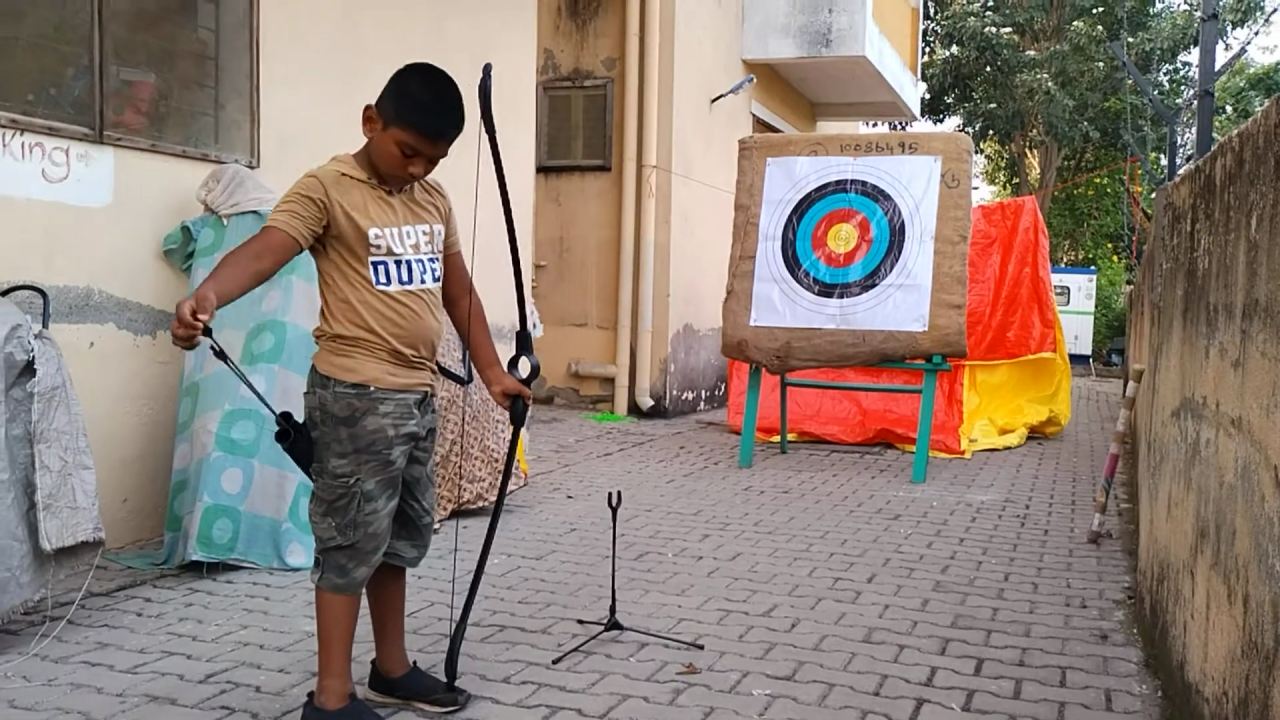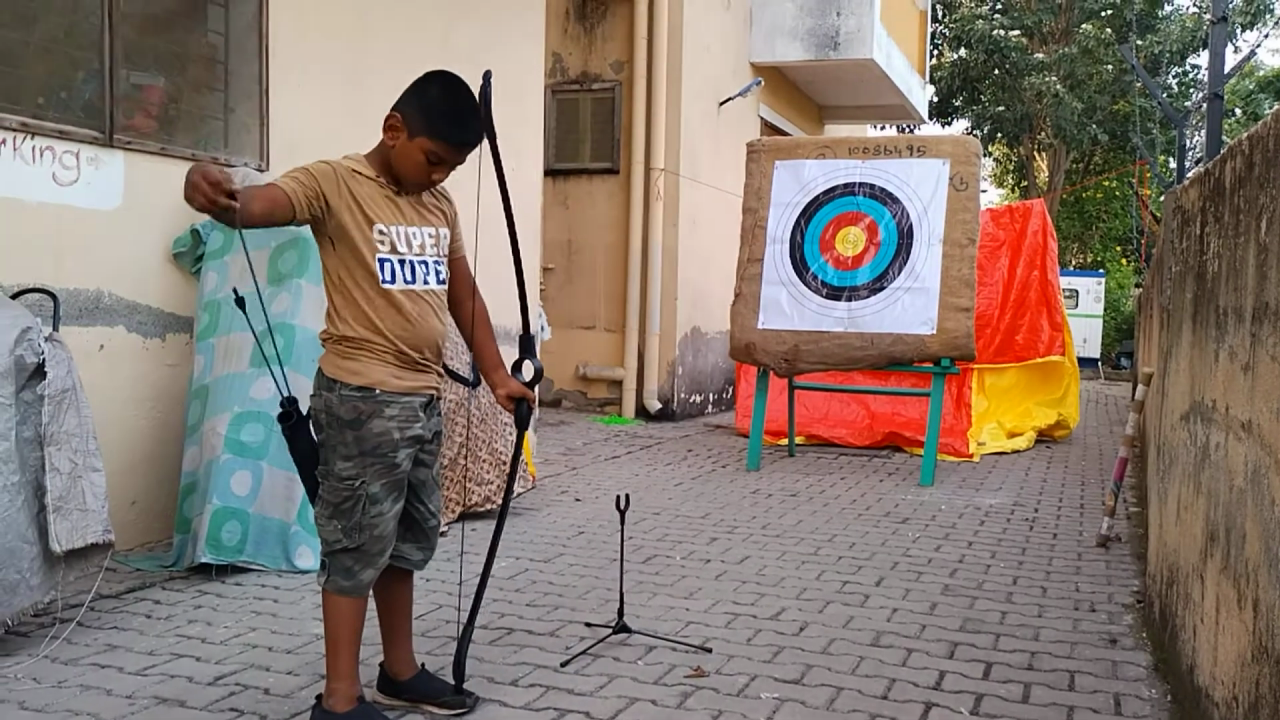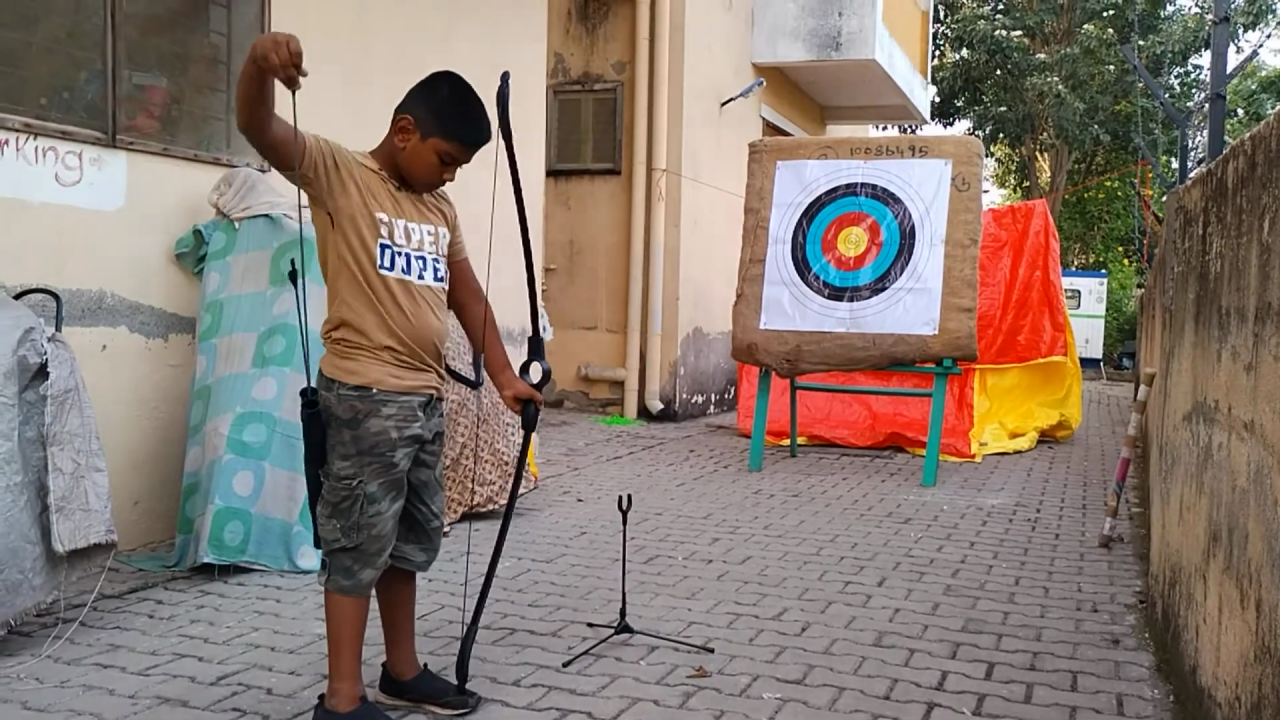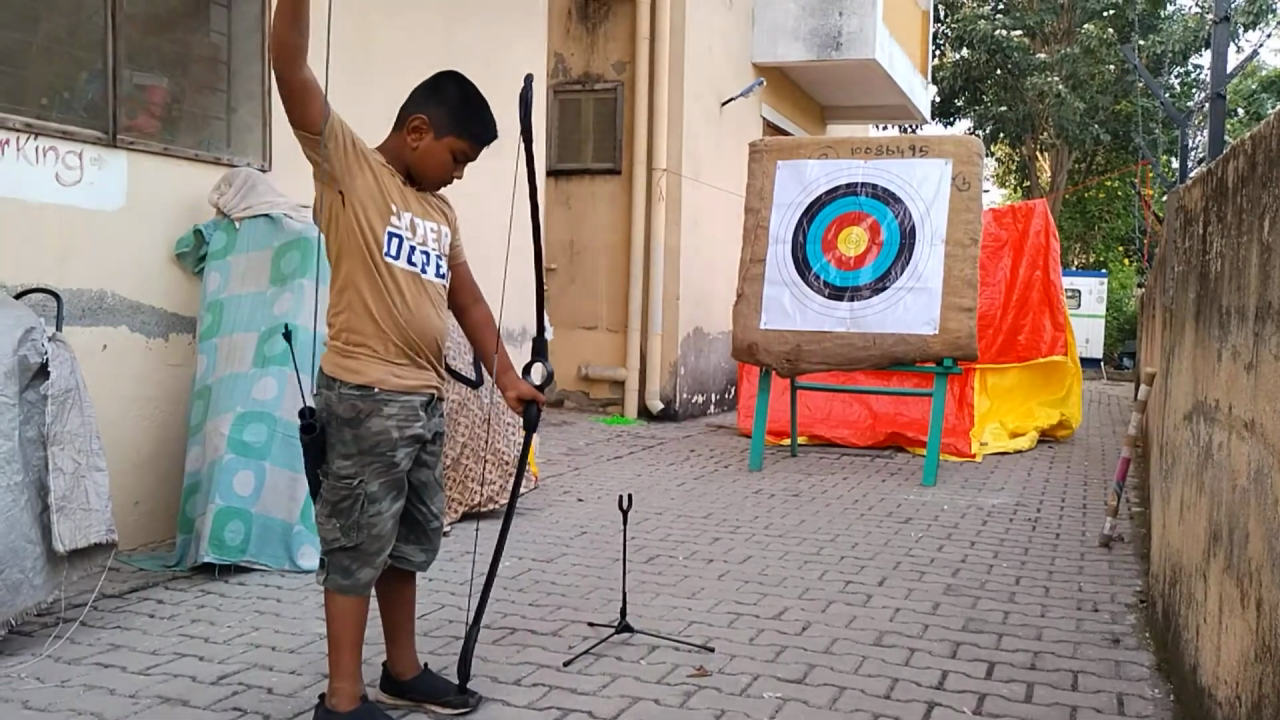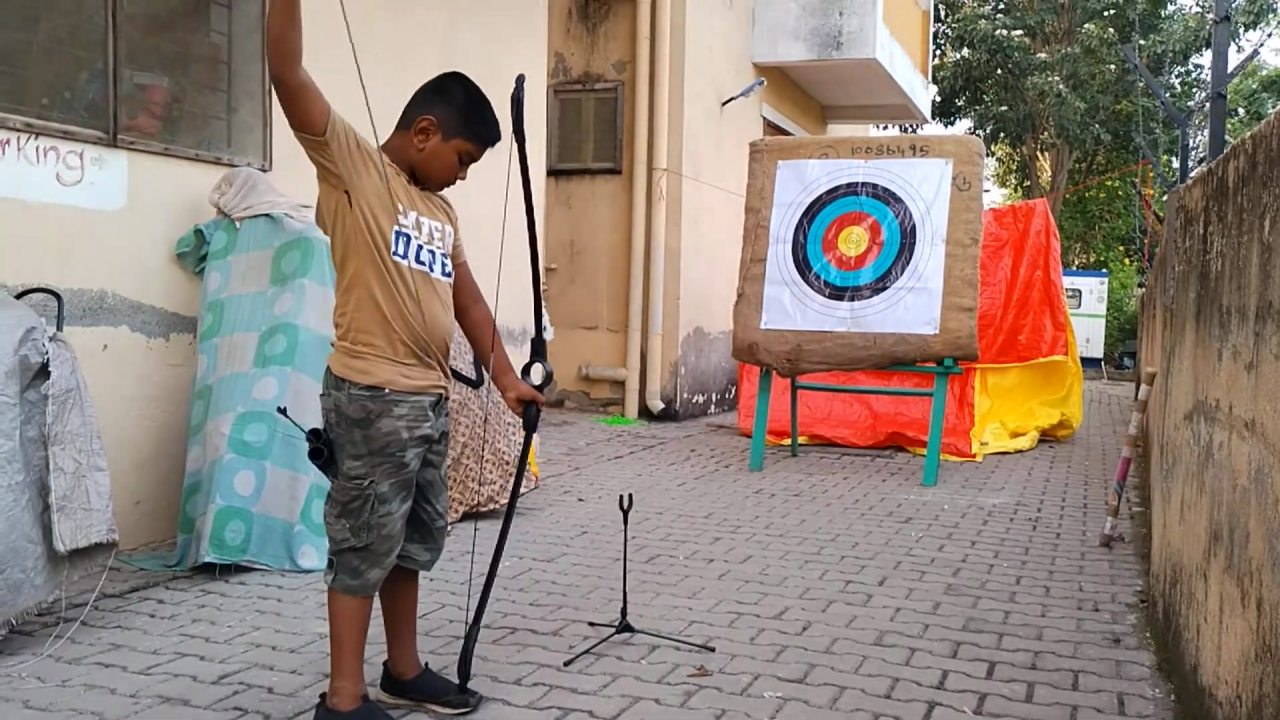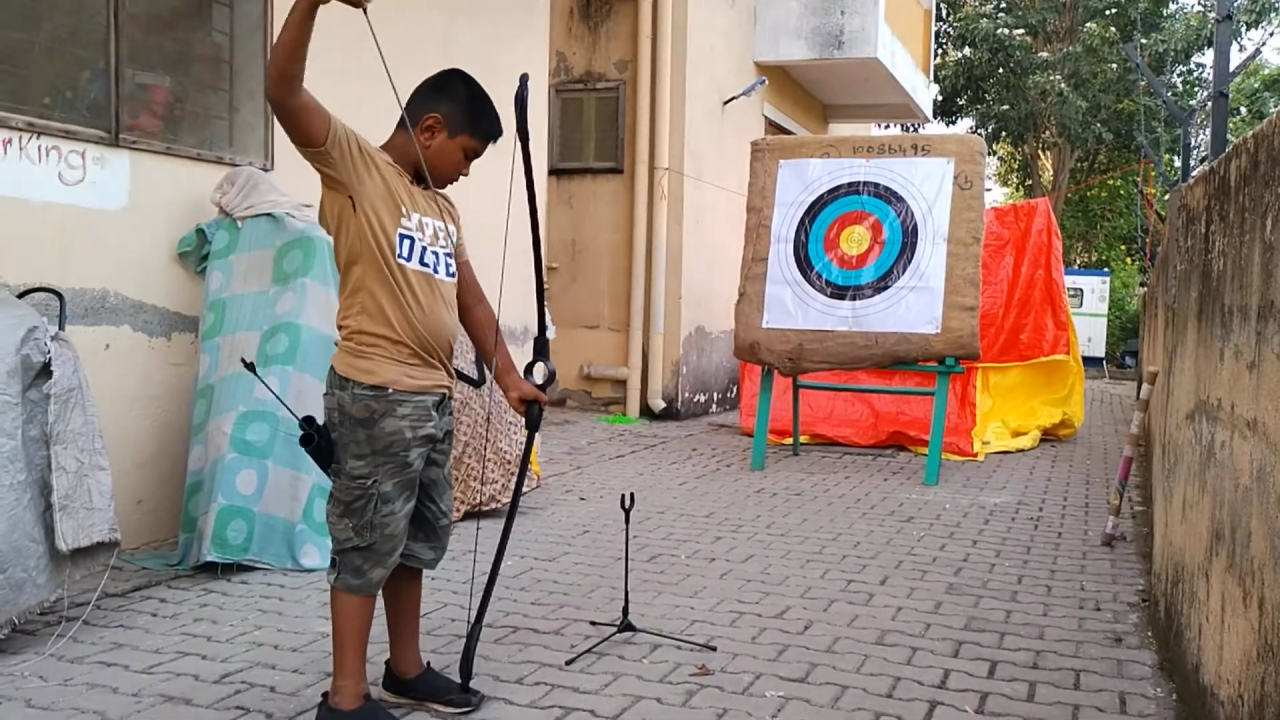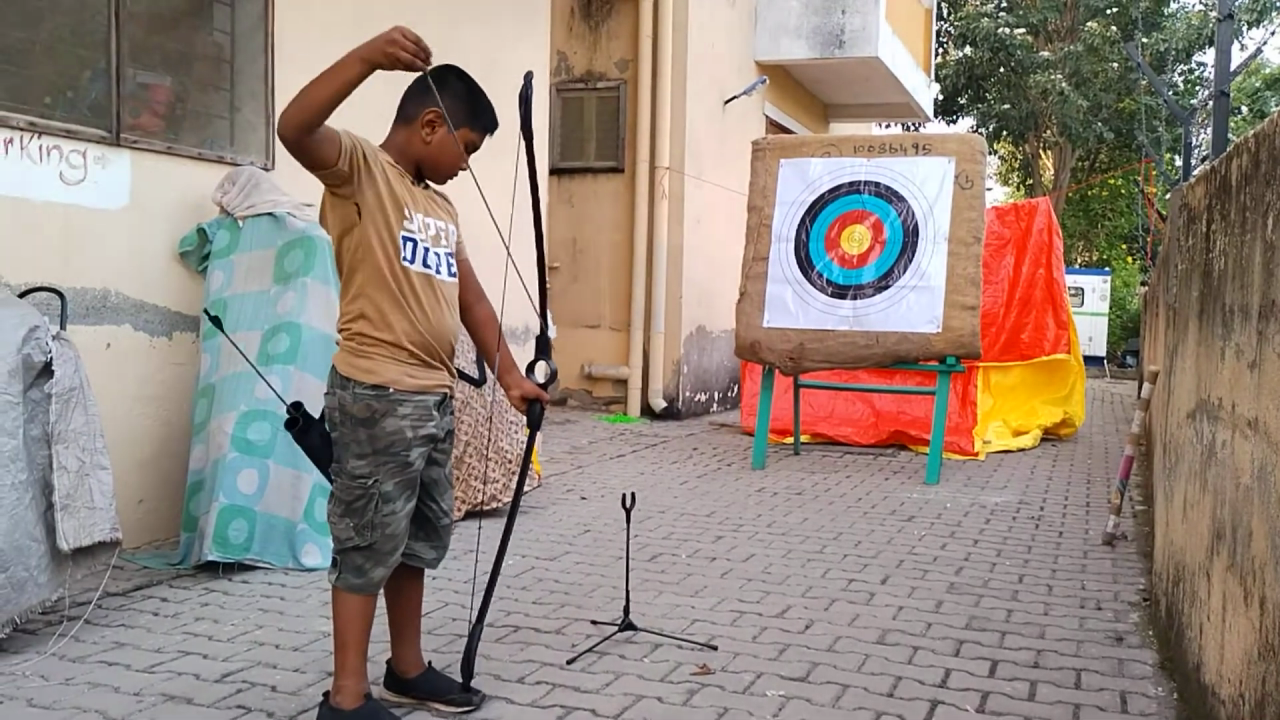
dt=0.3s
person 1, frame 1
left shoulder: (434, 201)
right shoulder: (326, 188)
left elbow: (458, 292)
right elbow: (264, 249)
left wrist: (493, 373)
right wrist: (207, 294)
left hip: (416, 395)
right hip: (355, 395)
left knee: (399, 539)
right knee: (352, 541)
left ankle: (392, 667)
person 1, frame 2
left shoulder: (440, 206)
right shoulder: (334, 184)
left elbow: (464, 297)
right elbow: (259, 203)
left wrist: (498, 377)
right wrist: (215, 191)
left hip: (423, 398)
right hip: (362, 398)
left knee: (407, 541)
right knee: (358, 546)
person 1, frame 3
left shoulder: (439, 210)
right shoulder: (338, 173)
left elbow: (467, 298)
right elbow: (262, 131)
left wrist: (505, 377)
right wrist: (258, 64)
left hip: (425, 399)
right hip: (363, 398)
left knee: (410, 541)
right knee: (358, 546)
person 1, frame 4
left shoulder: (438, 209)
right shoulder: (347, 164)
left elbow: (465, 297)
right elbow: (291, 74)
left wrist: (506, 377)
left hip: (424, 398)
right hip: (364, 397)
left knee: (409, 542)
right knee: (357, 545)
person 1, frame 5
left shoulder: (439, 208)
right shoulder: (350, 163)
left elbow: (467, 297)
right elbow: (287, 74)
left wrist: (505, 376)
left hip: (430, 397)
right hip: (371, 396)
left knee: (412, 543)
right knee: (364, 544)
person 1, frame 6
left shoulder: (440, 207)
right shoulder: (353, 164)
left elbow: (470, 296)
right elbow: (283, 95)
left wrist: (508, 376)
left hip: (433, 397)
right hip: (375, 397)
left knee: (416, 542)
right knee: (368, 544)
person 1, frame 7
left shoulder: (440, 205)
right shoulder: (359, 169)
left elbow: (470, 295)
right elbow: (294, 129)
left wrist: (509, 375)
right wrist: (367, 57)
left hip: (434, 397)
right hip: (376, 396)
left knee: (417, 541)
right knee: (369, 544)
